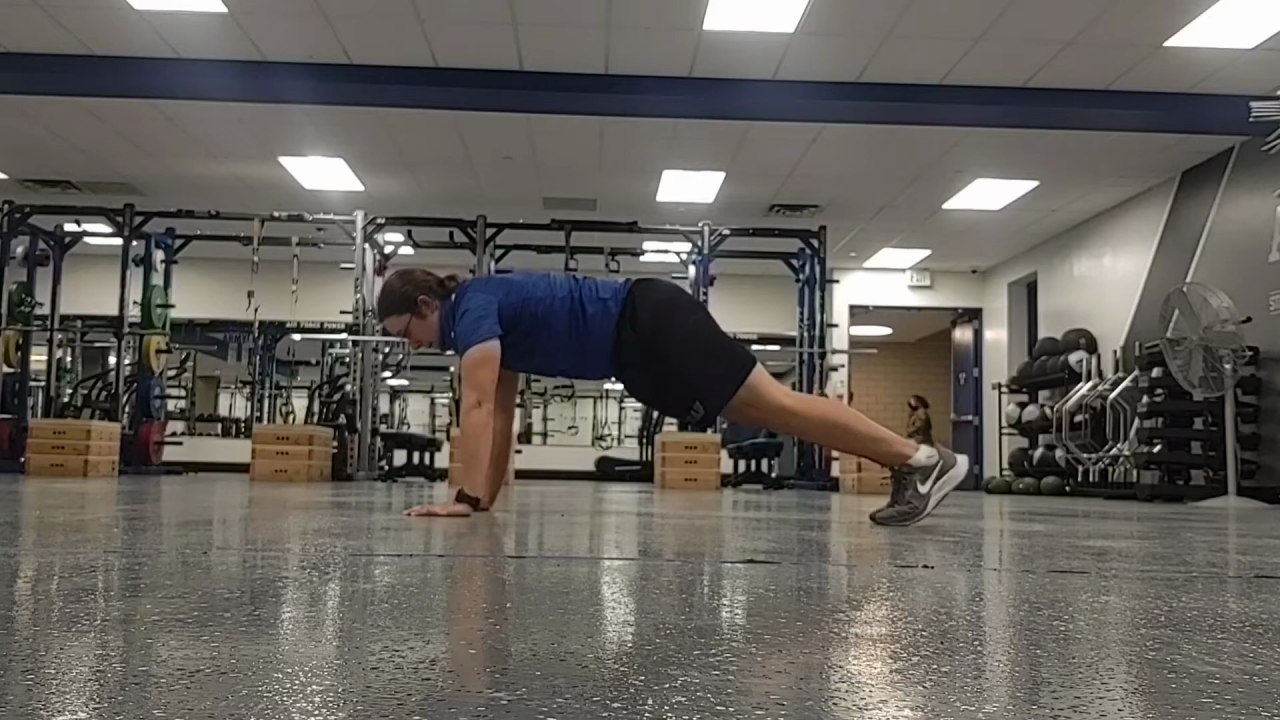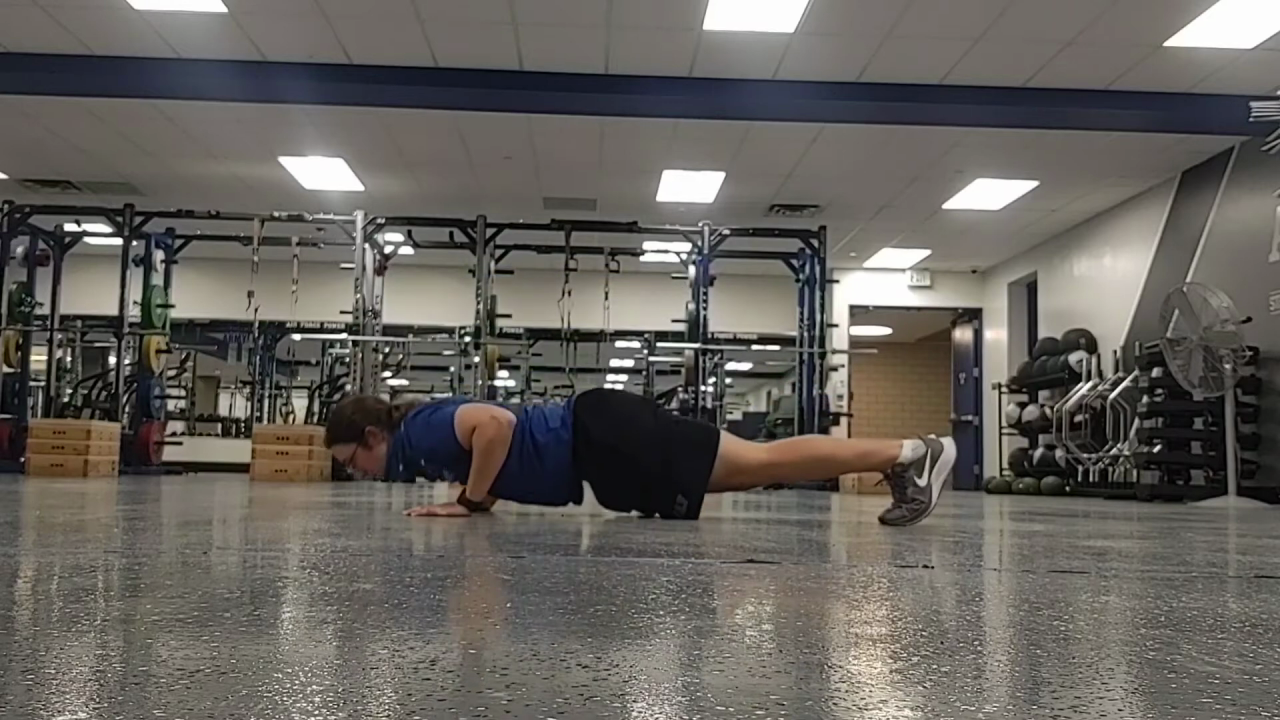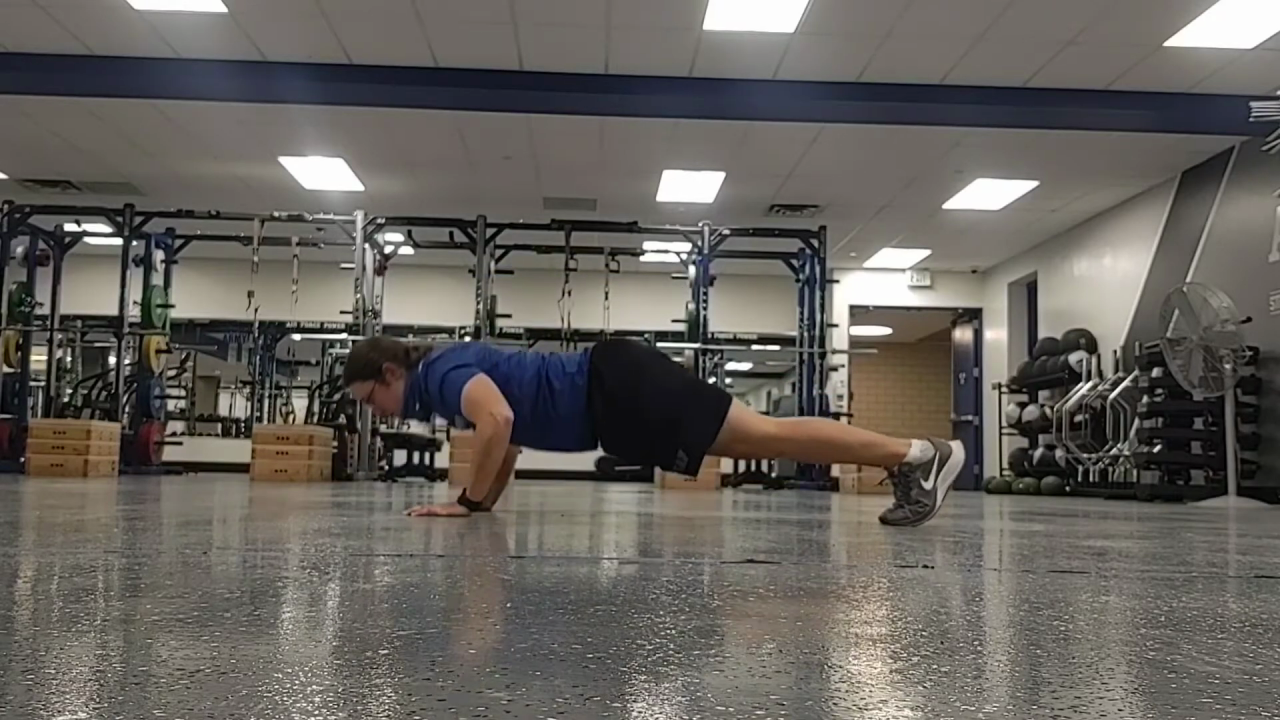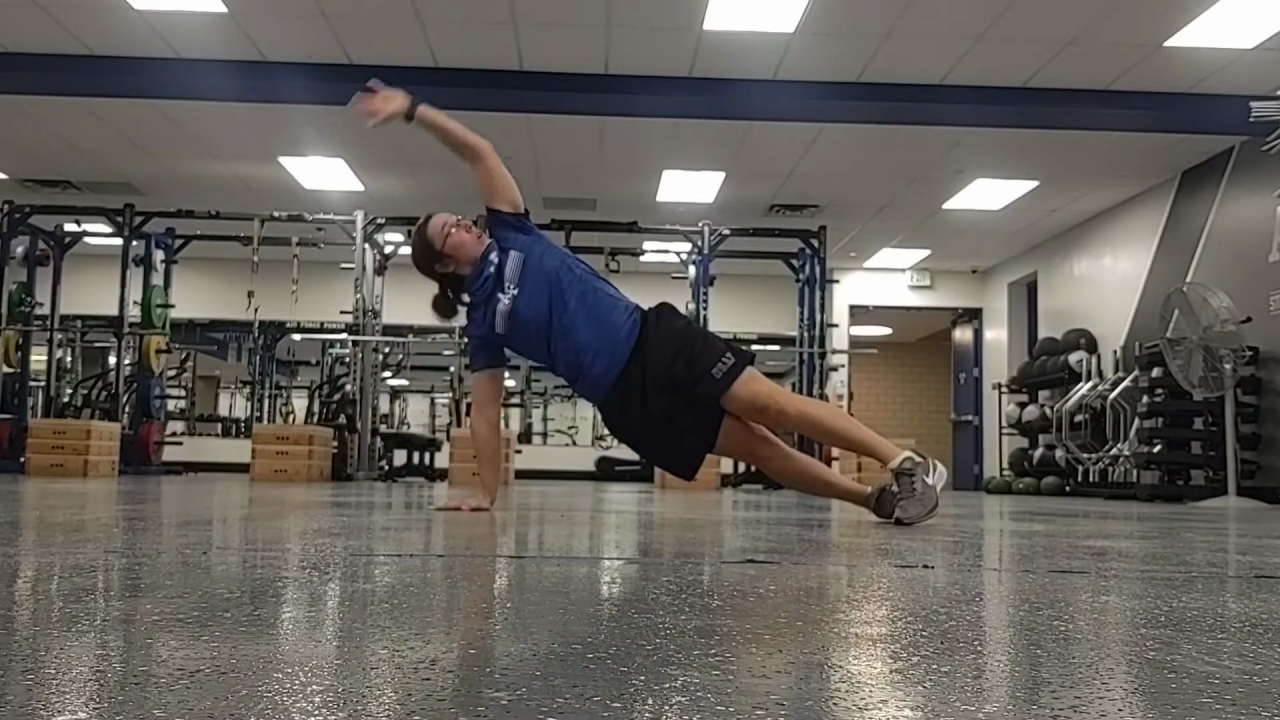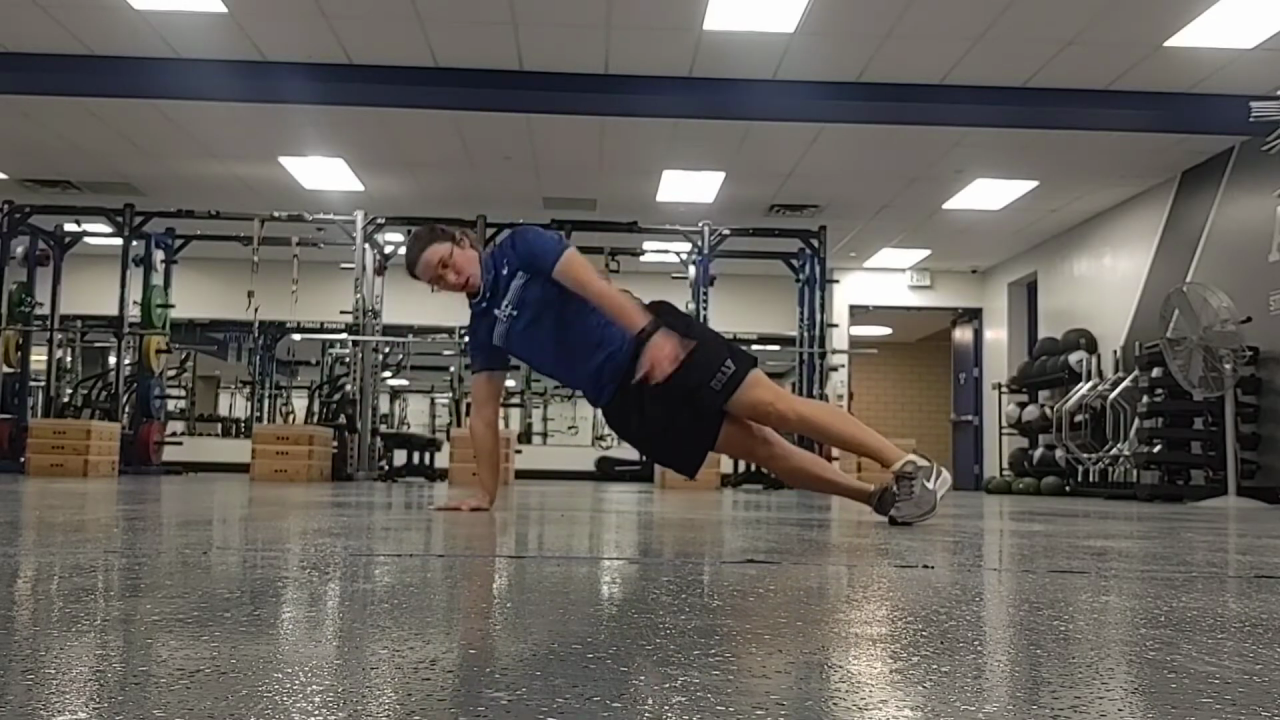
dt=1s
person 1, frame 1
left shoulder: (472, 307)
right shoulder: (486, 316)
left elbow: (476, 405)
right elbow: (501, 411)
left wrist: (465, 498)
right wrist: (488, 497)
left hip: (650, 324)
right hip: (643, 341)
left knee: (777, 405)
right knee: (768, 413)
left ankle: (924, 460)
right ankle: (914, 462)
person 1, frame 2
left shoulder: (420, 435)
right shoulder: (428, 432)
left elbow: (496, 423)
left wrist: (469, 501)
right wrist: (478, 497)
left hip: (601, 435)
right hip: (594, 440)
left knee: (756, 461)
right knee: (751, 463)
left ankle: (911, 454)
right ankle: (907, 454)
person 1, frame 3
left shoulder: (442, 371)
right shoulder: (448, 375)
left elbow: (498, 423)
right elbow: (507, 438)
left wrist: (468, 500)
right wrist: (485, 498)
left hip: (619, 384)
right hip: (612, 399)
left knee: (761, 434)
right knee: (756, 442)
left ankle: (921, 455)
right ankle: (906, 461)
person 1, frame 4
left shoulder: (512, 235)
right shoulder: (481, 320)
left elbow: (479, 153)
right elbow: (485, 411)
left wrist: (412, 109)
right wrist: (486, 491)
left hip: (653, 339)
right hip: (624, 397)
left knee: (768, 401)
right knee: (754, 447)
left ankle: (905, 464)
right ankle: (874, 495)
person 1, frame 5
left shoulder: (521, 245)
right shoulder: (483, 326)
left elbow: (588, 280)
right elbow: (484, 413)
left wrist: (649, 330)
right wrist: (486, 493)
left hip: (655, 348)
right hip: (627, 402)
left knee: (772, 405)
right knee: (754, 444)
left ankle: (910, 467)
right ankle: (877, 494)
